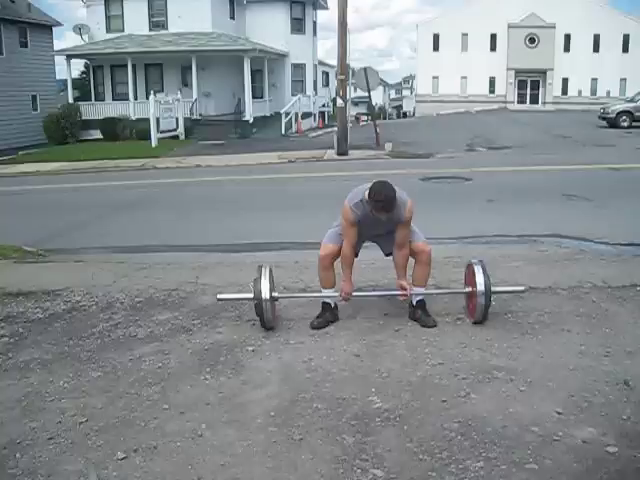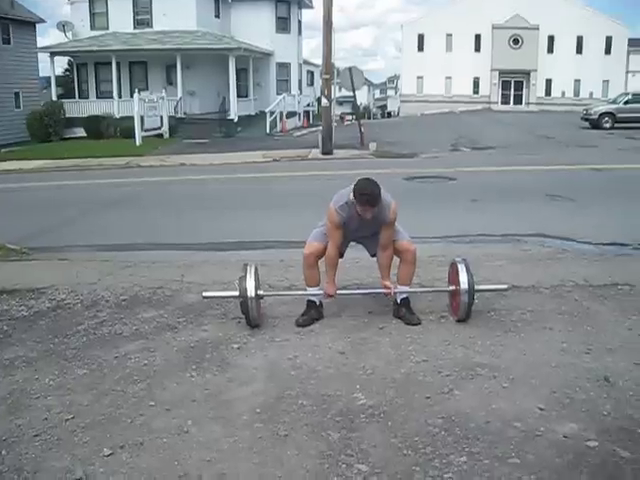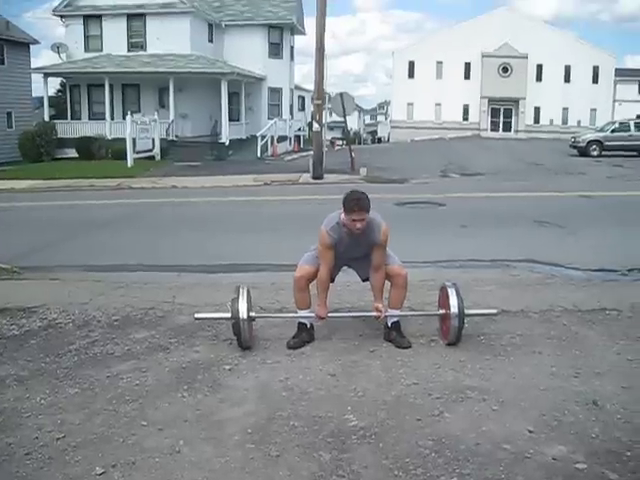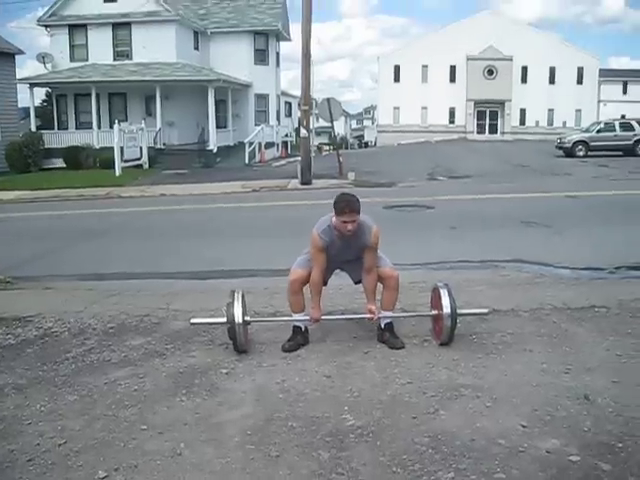
dt=0.2s
person 1, frame 1
left shoulder: (405, 206)
right shoulder: (352, 206)
left elbow: (401, 246)
right elbow: (348, 245)
left wrist: (401, 278)
right wrist: (347, 280)
right hip: (352, 228)
left knee: (424, 252)
right knee: (325, 255)
left ankle: (417, 305)
right ankle: (329, 307)
person 1, frame 2
left shoulder: (389, 208)
right shoulder: (337, 208)
left elbow: (385, 247)
right elbow: (333, 247)
left wrist: (385, 279)
right wrist: (330, 281)
left hip: (376, 231)
right hip: (337, 231)
left knee: (409, 251)
right knee: (309, 254)
left ankle: (402, 303)
right ankle: (314, 305)
person 1, frame 3
left shoulder: (380, 229)
right shoulder: (328, 229)
left elbow: (377, 269)
right elbow: (325, 269)
left wrist: (378, 301)
right wrist: (321, 304)
left hip: (366, 255)
right hip: (329, 253)
left knee: (400, 275)
right knee: (300, 277)
left ankle: (392, 326)
right ankle: (305, 327)
person 1, frame 4
left shoulder: (371, 232)
right shoulder: (320, 233)
left elbow: (369, 271)
right elbow: (318, 272)
left wrist: (371, 303)
right wrist: (315, 307)
left hip: (358, 257)
right hip: (321, 256)
left knee: (392, 277)
right knee: (294, 280)
left ankle: (385, 328)
right ankle: (300, 330)
